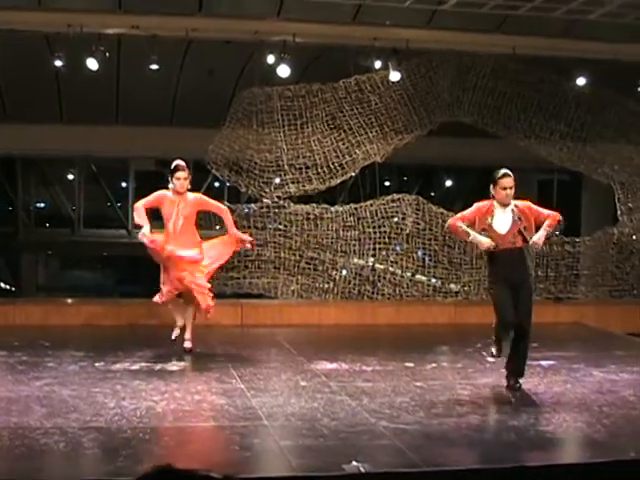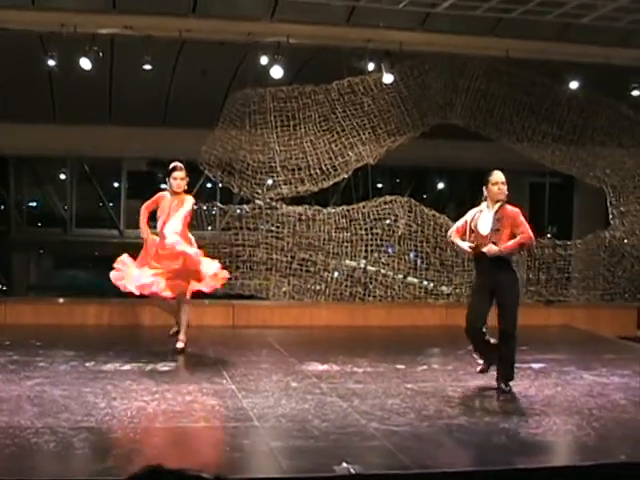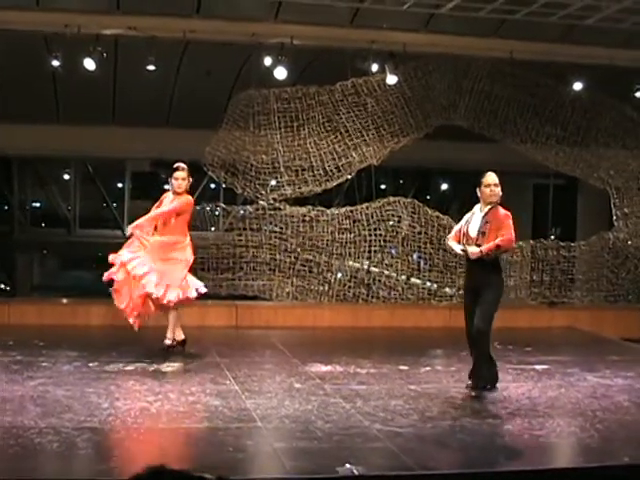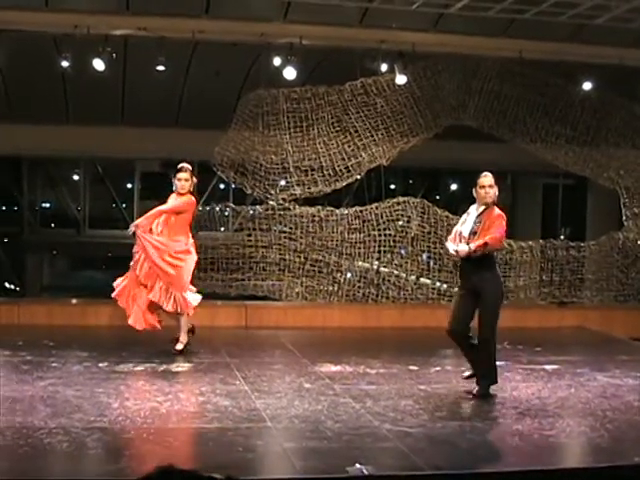
dt=0.3s
person 1, frame 1
left shoulder: (524, 208)
right shoulder: (481, 209)
left elbow: (554, 217)
right elbow: (453, 223)
left wrist: (541, 235)
right wrist: (474, 236)
left hip: (521, 274)
right hip: (498, 275)
left knee: (523, 325)
right knee: (504, 320)
left ankle: (514, 374)
right ankle: (498, 341)
person 1, frame 2
left shoulder: (512, 213)
right shoulder: (474, 214)
left elbow: (528, 238)
right elbow: (454, 231)
left wrist: (501, 248)
right wrist: (461, 243)
left hip: (505, 276)
right hip: (482, 277)
left knee: (507, 329)
right knee: (472, 326)
left ankle: (504, 378)
right ankle: (490, 354)
person 1, frame 3
left shoulder: (503, 216)
right shoulder: (470, 215)
left elbow: (508, 242)
right elbow: (453, 236)
left wrist: (482, 251)
right wrist: (458, 247)
left hip: (491, 279)
right hip: (471, 279)
left knee: (481, 328)
right knee: (472, 332)
left ankle: (478, 379)
right ankle: (488, 376)
person 1, frame 4
left shoulder: (496, 216)
right shoulder: (468, 215)
left elbow: (496, 241)
right elbow: (452, 238)
left wrist: (470, 248)
right wrist: (454, 247)
left hip: (487, 279)
right hip: (467, 280)
left knee: (486, 333)
right knee: (455, 329)
left ankle: (486, 382)
right ankle: (481, 367)
person 2, frame 1
left shoulder: (196, 198)
right shoulder: (163, 196)
left elbow: (221, 209)
right elbow: (139, 205)
left wrist: (232, 231)
right wrist: (146, 225)
left hip: (192, 250)
right hip: (170, 250)
left knee: (193, 293)
right knee: (170, 290)
left ankle: (189, 337)
right ankle: (179, 323)
person 2, frame 2
left shoulder: (188, 200)
right shoulder: (162, 196)
left elbow: (184, 212)
right elbow: (145, 208)
left wrist: (173, 229)
right wrist: (145, 229)
left hip: (181, 251)
right hip: (162, 250)
left knee: (181, 294)
right knee: (157, 290)
left ankle: (182, 338)
right ankle: (179, 323)
person 2, frame 3
left shoulder: (187, 201)
right shoulder: (166, 196)
left elbow: (162, 213)
right elbow: (155, 211)
left wrist: (137, 224)
right wrist: (148, 231)
left hip: (179, 250)
right hip: (161, 249)
left knee: (169, 290)
right knee: (159, 291)
left ankle: (170, 336)
right ankle: (179, 336)
person 2, frame 4
left shoulder: (189, 201)
right shoulder: (173, 197)
left elbow: (162, 210)
right elbow: (162, 215)
left wrist: (139, 222)
right wrist: (152, 229)
left hip: (181, 251)
right hip: (164, 250)
left knee: (177, 293)
right knee: (160, 292)
left ankle: (183, 338)
right ankle: (185, 327)
